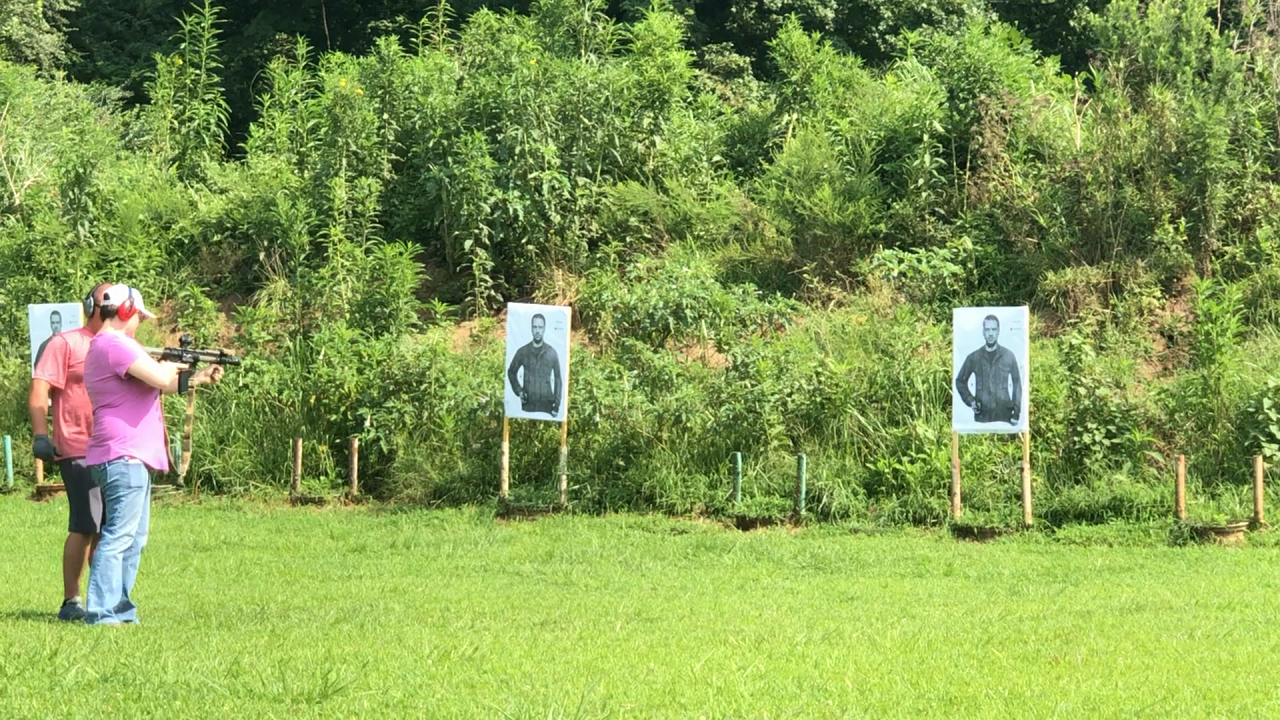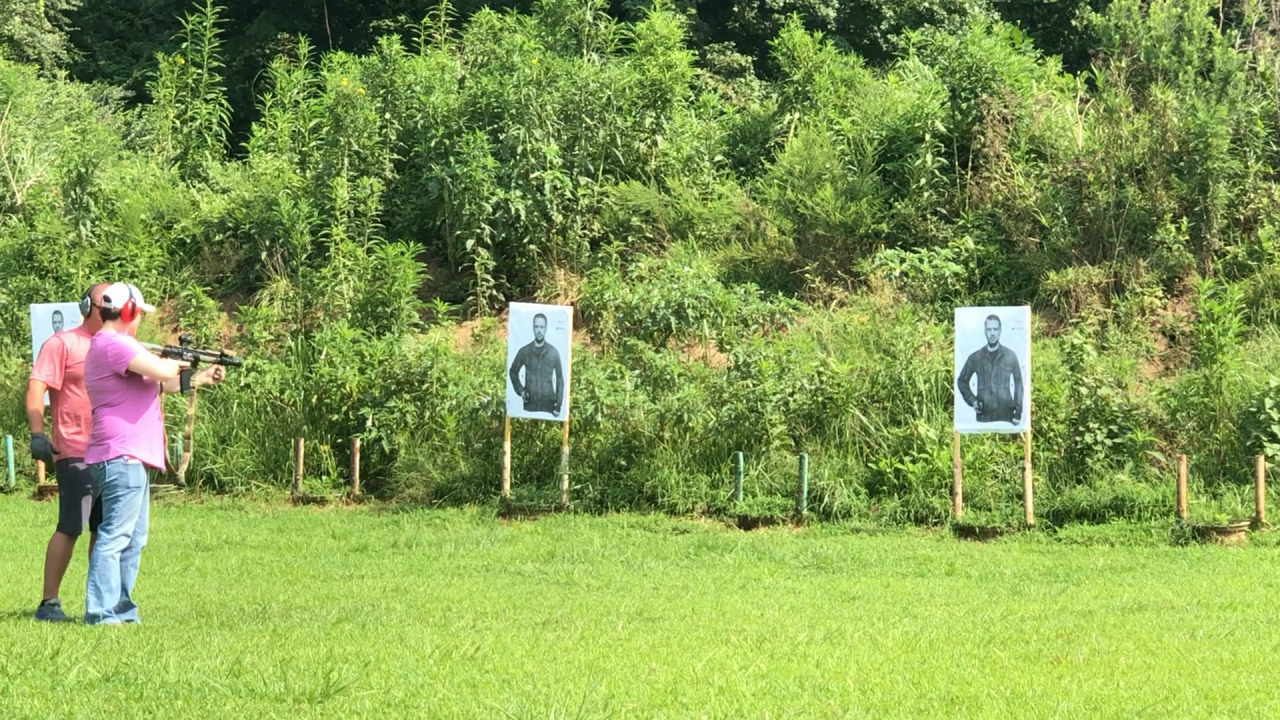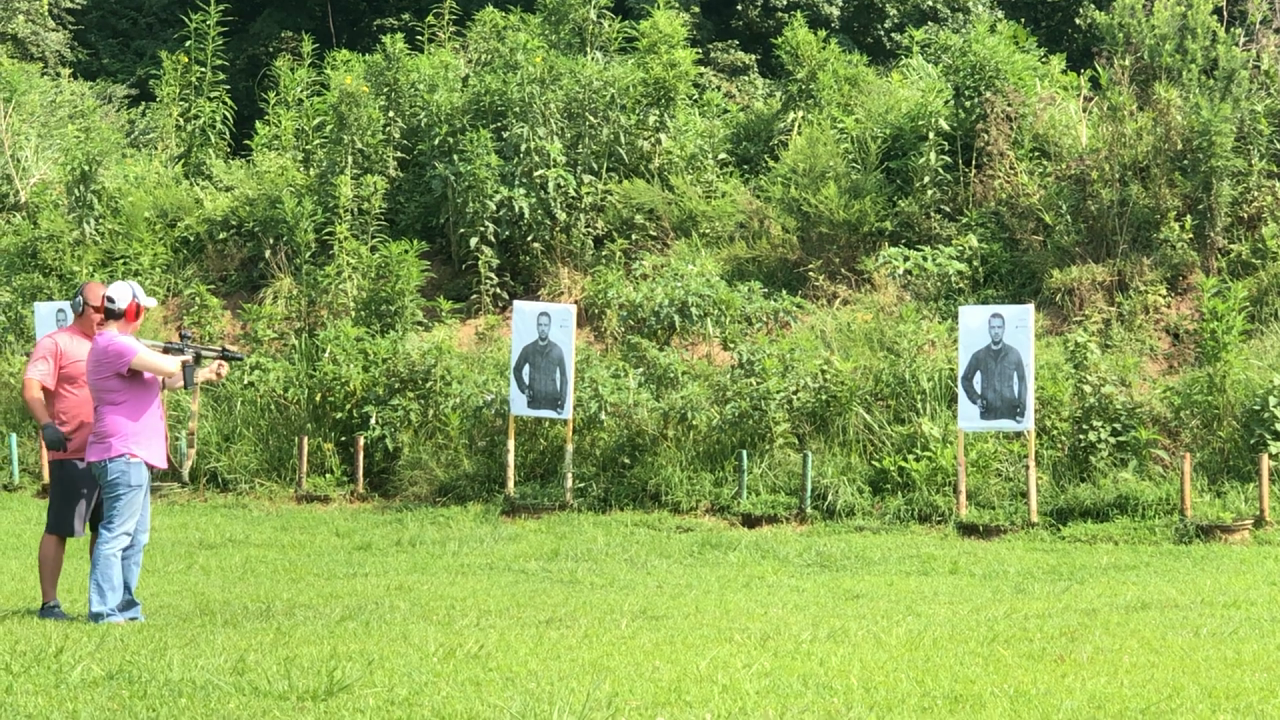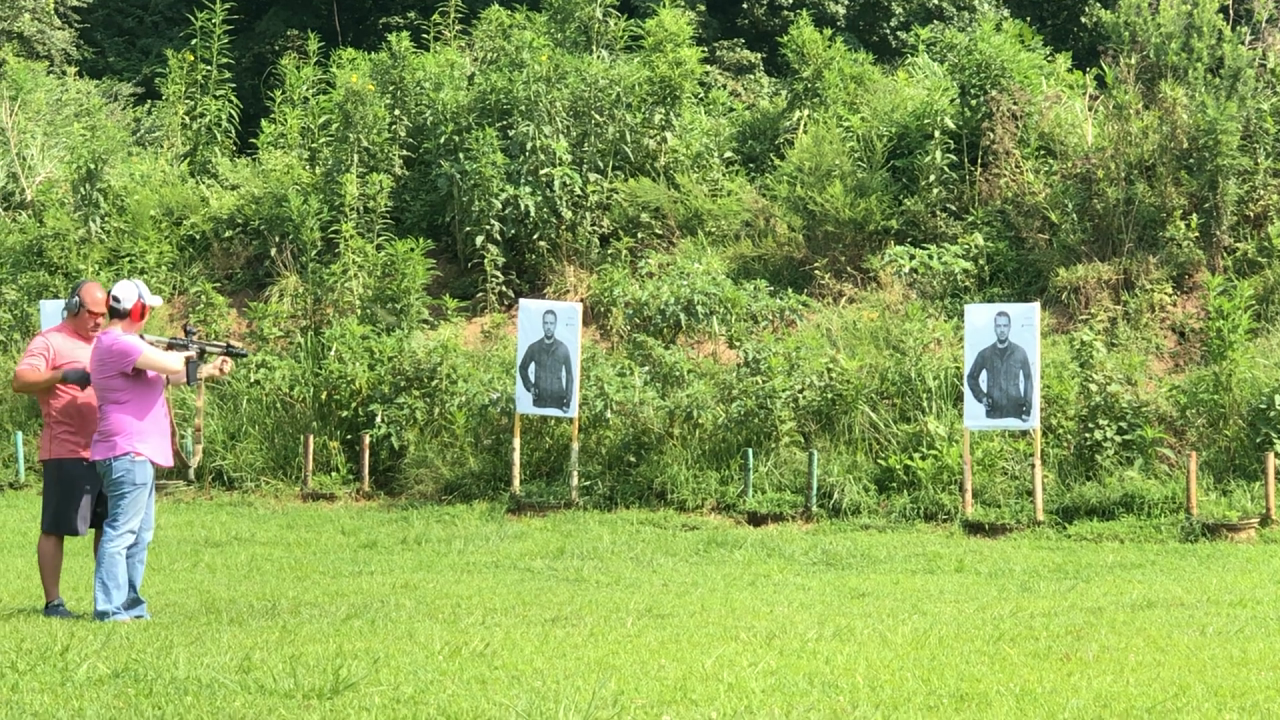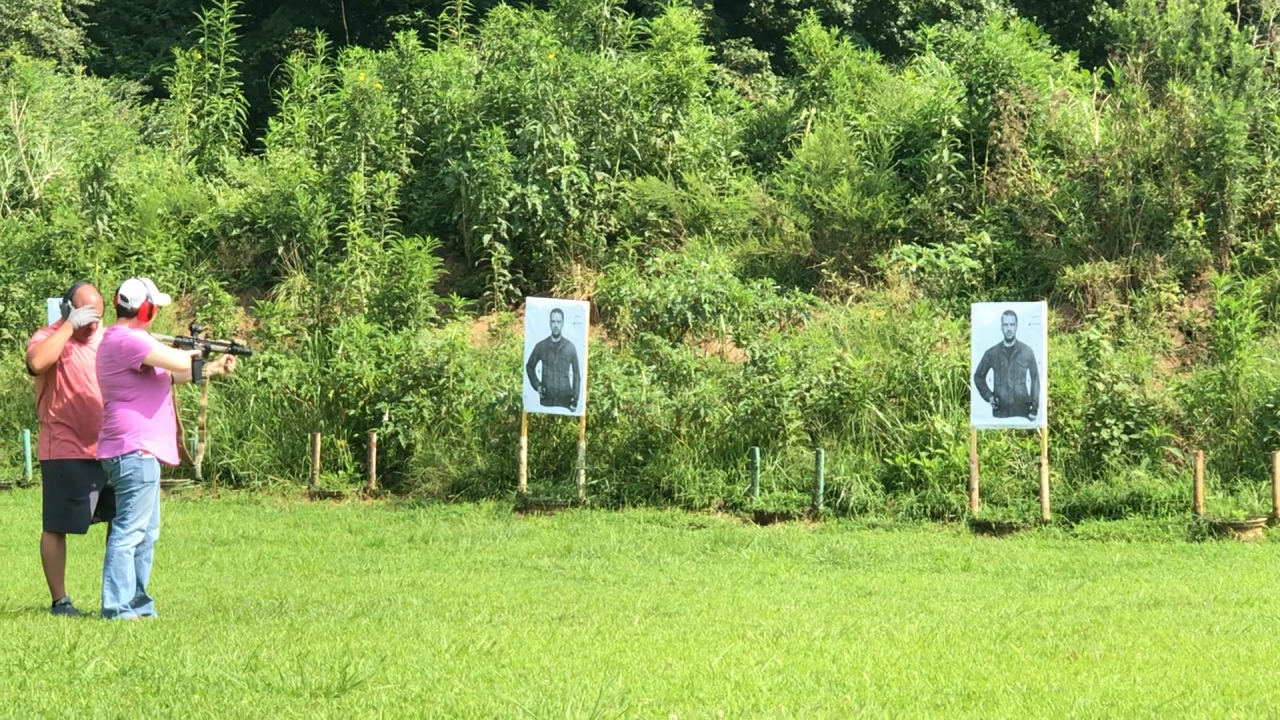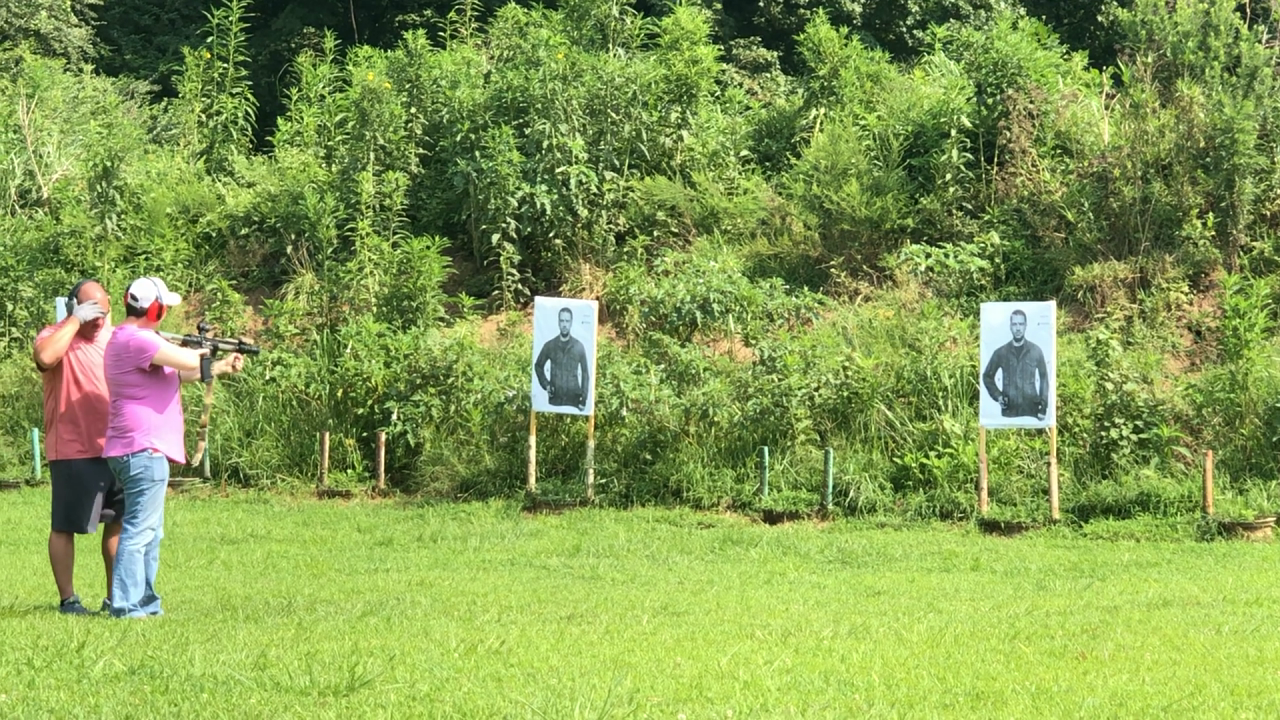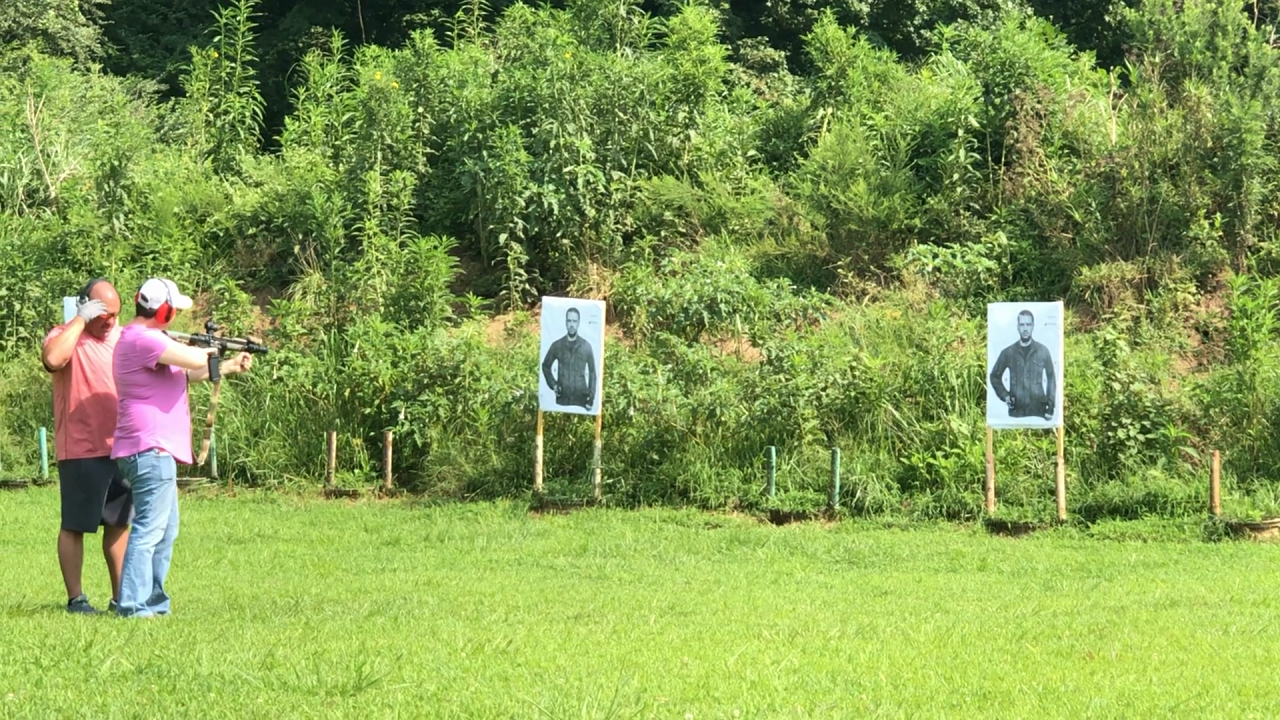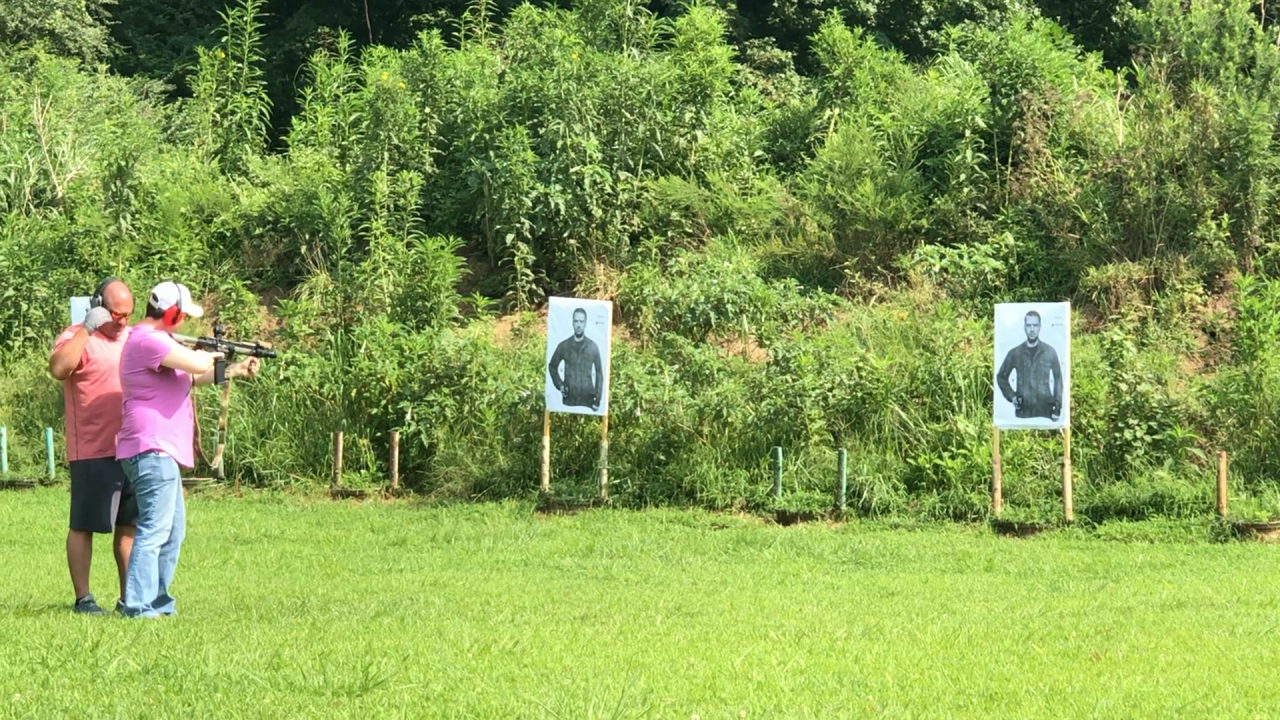
dt=0.2s
person 1, frame 1
left shoulder: (111, 346)
right shoulder: (115, 345)
left elbow: (153, 384)
right elbow: (160, 379)
left wrist: (200, 377)
right wrist: (171, 367)
left hip: (132, 457)
right hip: (122, 457)
left knee: (133, 537)
right knee: (118, 536)
left ankle: (120, 609)
right ankle: (100, 614)
person 1, frame 2
left shoulder: (114, 345)
right shoulder: (114, 344)
left elbow: (158, 385)
right elbow: (162, 373)
left wrist: (202, 378)
right wrist: (173, 364)
left hip: (130, 456)
right hip: (121, 457)
left knee: (133, 538)
right knee: (115, 536)
left ankle: (121, 609)
right ankle: (101, 614)
person 1, frame 3
left shoulder: (117, 344)
right shoulder: (115, 344)
left elbow: (159, 382)
right elbow: (166, 368)
left wrist: (205, 374)
right wrist: (178, 359)
left hip: (133, 455)
right hip: (122, 455)
left knee: (135, 537)
right knee: (116, 535)
left ankle: (124, 607)
right ankle: (103, 613)
person 1, frame 4
left shoulder: (123, 342)
right shoulder: (119, 344)
left elbow: (163, 377)
right elbow: (170, 366)
left wrist: (209, 370)
right wrist: (180, 355)
left hip: (136, 453)
right hip: (127, 453)
left knee: (139, 535)
right knee: (121, 533)
left ankle: (130, 605)
right ankle: (109, 610)
person 1, frame 5
left shoulder: (125, 338)
right shoulder: (128, 340)
left elbow: (167, 376)
right elbow: (179, 364)
left wrist: (213, 368)
right wrist: (188, 353)
left hip: (140, 451)
right hip: (134, 451)
left knee: (145, 533)
right knee: (129, 531)
left ankle: (137, 603)
right ankle: (117, 608)
person 1, frame 6
left shoulder: (133, 338)
right shoulder: (137, 339)
left elbow: (175, 373)
right elbow: (188, 363)
left wrist: (221, 367)
right wrist: (197, 352)
left hip: (145, 449)
right hip: (143, 449)
left knee: (150, 531)
right knee: (139, 530)
left ankle: (144, 602)
right ankle: (125, 607)
person 1, frame 7
left shoulder: (142, 337)
right shoulder: (143, 339)
left elbow: (183, 373)
right elbow: (194, 361)
left wrist: (230, 366)
right wrist: (203, 350)
left hip: (153, 449)
right hip: (150, 449)
left knee: (165, 530)
right knee: (149, 529)
left ankle: (153, 602)
right ankle: (133, 606)
person 1, frame 8
left shoulder: (152, 339)
right shoulder: (148, 340)
left elbow: (190, 377)
right elbow: (197, 365)
left wrist: (236, 370)
right wrist: (210, 355)
left hip: (160, 451)
right hip: (152, 451)
left knee: (172, 531)
right knee: (154, 531)
left ankle: (158, 603)
right ankle: (138, 607)
person 2, frame 1
right shoulder: (65, 342)
right elbow: (39, 390)
right wrist: (41, 434)
right hip: (78, 450)
right knee: (85, 527)
right ankle: (71, 602)
person 2, frame 2
right shoulder: (62, 343)
right elbow: (36, 389)
right wrist: (37, 433)
right hip: (76, 452)
right knee: (70, 527)
right ankle: (48, 603)
person 2, frame 3
right shoulder: (55, 343)
right elbow: (30, 388)
right wrist: (46, 425)
right hip: (72, 452)
right knee: (59, 528)
right ankle: (49, 603)
person 2, frame 4
right shoulder: (49, 341)
right elbow: (20, 380)
right wrist: (61, 375)
right hip: (67, 452)
right knee: (56, 528)
right ankle: (53, 602)
person 2, frame 5
left shoulder: (105, 336)
right shoulder: (47, 337)
right elbow: (36, 363)
right wrist: (70, 325)
right hip: (65, 451)
right knee: (56, 526)
right ankle: (59, 600)
person 2, frame 6
left shoulder: (112, 333)
right shoulder: (53, 335)
right elbow: (45, 357)
right wrist: (75, 320)
right hip: (72, 450)
left knee: (119, 521)
right knee: (65, 525)
left ankle: (114, 595)
right ankle: (68, 599)
person 2, frame 7
left shoulder: (121, 335)
right shoulder: (64, 335)
right elbow: (52, 359)
right wrist: (81, 319)
right hip: (82, 450)
left knee: (119, 525)
right knee: (75, 526)
left ankle: (121, 596)
right ankle: (75, 598)
person 2, frame 8
left shoulder: (133, 336)
right shoulder: (76, 338)
right elbow: (58, 369)
right wrist: (85, 329)
right hip: (93, 450)
left knee: (129, 524)
right knee: (83, 525)
left ankle: (129, 597)
right ankle: (83, 598)
